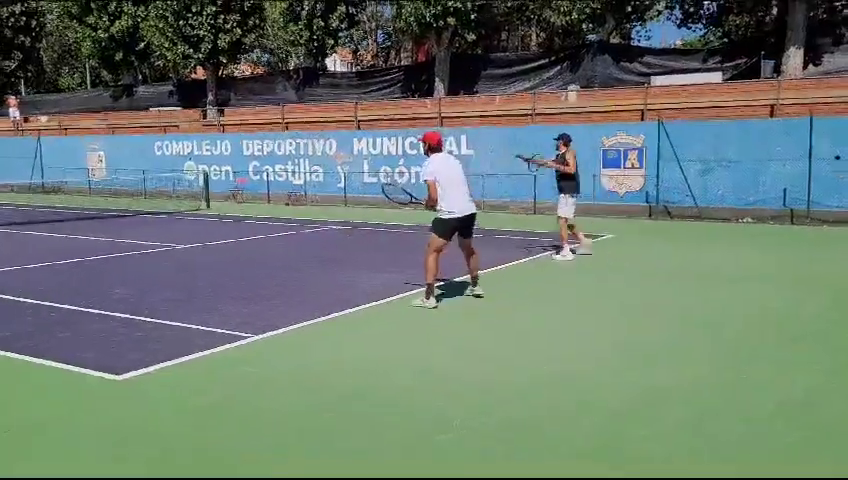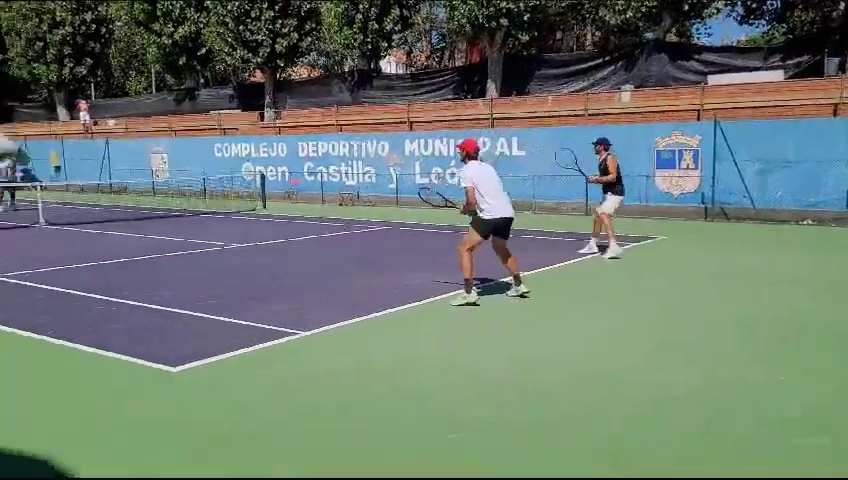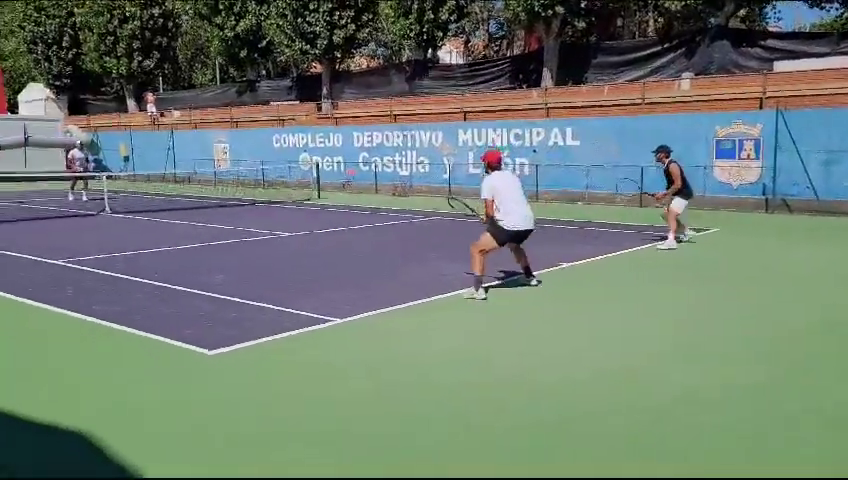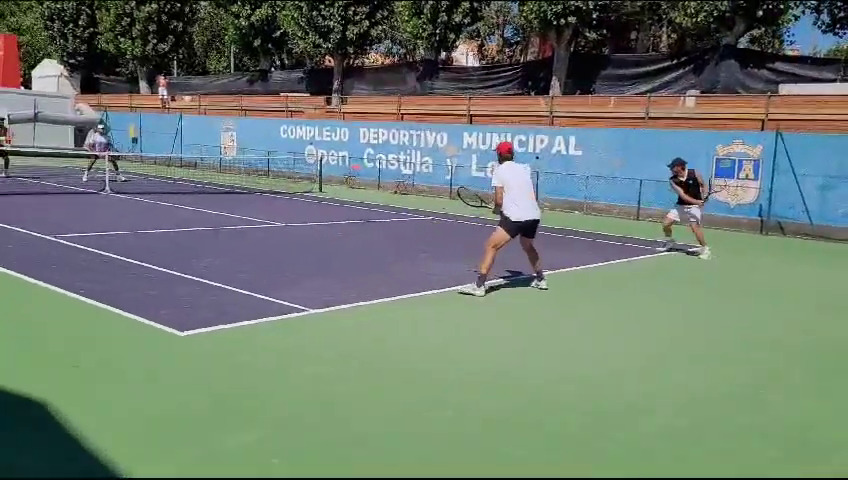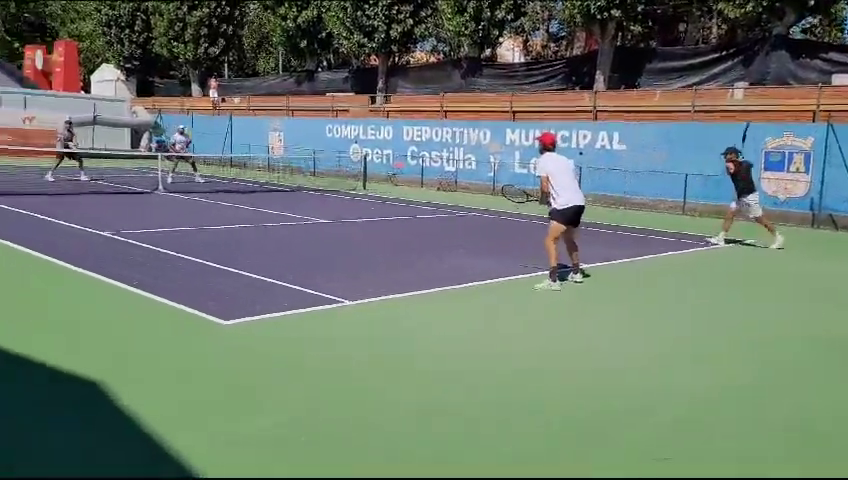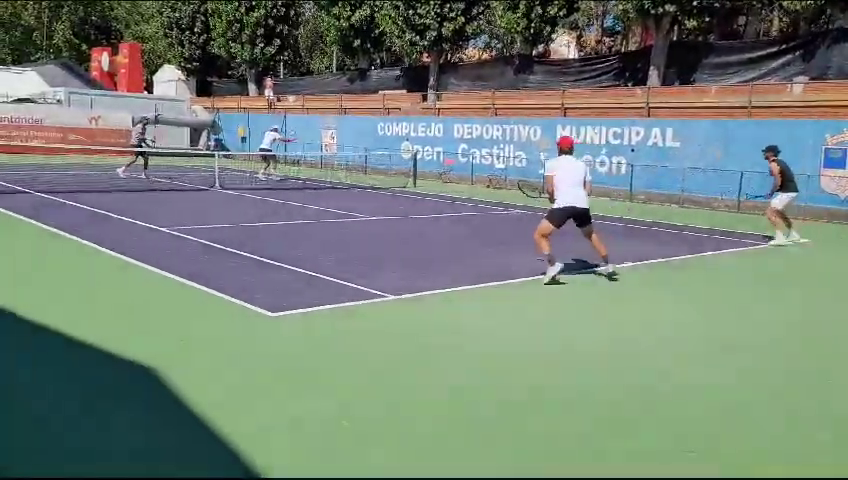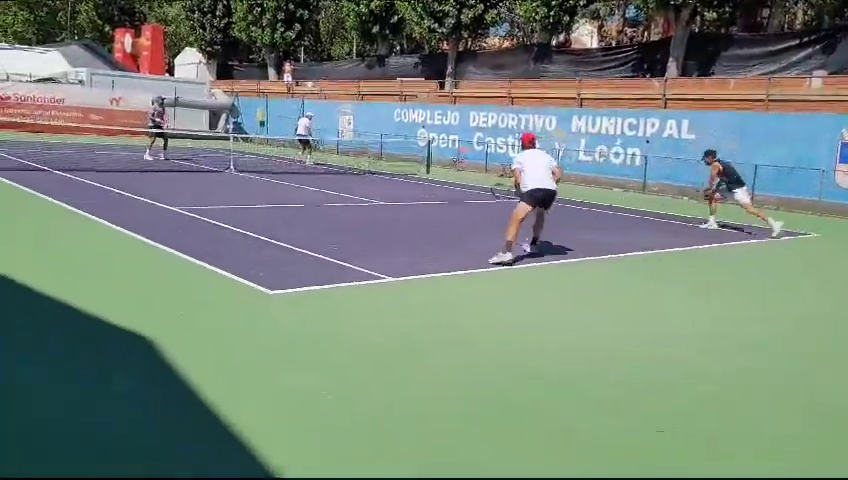
dt=0.5s
person 1, frame 1
left shoulder: (429, 164)
right shoulder: (453, 160)
left elbow: (433, 196)
left wrist: (428, 204)
left hip: (449, 215)
right hip: (469, 211)
left knee: (432, 252)
right knee: (467, 248)
left ankle: (429, 297)
right ankle: (475, 285)
person 1, frame 2
left shoulder: (466, 171)
right shoulder: (488, 167)
left elbow: (472, 201)
left wrist: (465, 209)
right wrist: (473, 208)
left hip: (490, 216)
right hip: (507, 213)
left knee: (464, 249)
right knee: (501, 249)
left ankle: (469, 292)
right ankle: (518, 285)
person 1, frame 3
left shoulder: (488, 182)
right shoulder: (512, 177)
left elbow: (489, 213)
left wrist: (488, 221)
right wrist: (495, 219)
left hip: (509, 226)
right hip: (528, 223)
left knee: (477, 250)
right knee: (514, 245)
left ankle: (477, 289)
right ankle: (530, 276)
person 1, frame 4
left shoulder: (499, 170)
right shoulder: (525, 169)
left elbow: (499, 199)
left wrist: (498, 209)
left hip: (516, 218)
right hip: (534, 216)
left knee: (491, 247)
right knee: (528, 246)
left ankle: (479, 285)
right ankle: (540, 279)
person 1, frame 5
left shoulder: (542, 162)
right shoulder: (566, 160)
left elbow: (545, 187)
left wrist: (543, 200)
right wrist: (550, 199)
left hip: (564, 205)
right hip: (580, 202)
left knee: (550, 240)
right knee: (568, 237)
left ankle: (553, 280)
right ankle: (576, 272)
person 1, frame 6
left shoulder: (552, 163)
right shoulder: (582, 165)
left elbow: (549, 189)
right elbow: (587, 190)
left wrist: (552, 198)
left hip: (562, 206)
right hip: (582, 205)
left knee: (539, 235)
right knee: (591, 234)
left ankle: (552, 265)
right ankle: (607, 265)
person 1, frame 7
left shoulder: (519, 157)
right shoulder: (546, 155)
left elbow: (518, 180)
right elbow: (559, 174)
left wrist: (519, 192)
left hip: (533, 190)
right hip: (551, 191)
left knee: (515, 221)
right knee: (540, 214)
left ankle: (506, 253)
right ankle: (533, 244)
